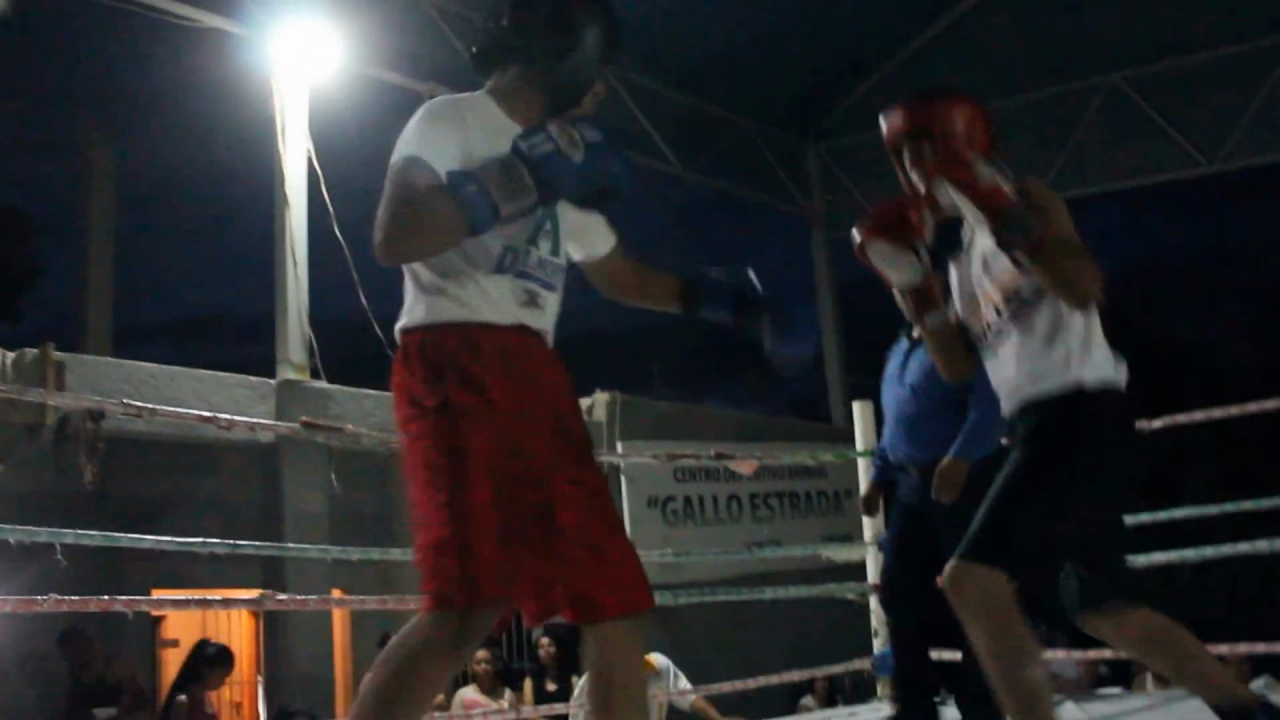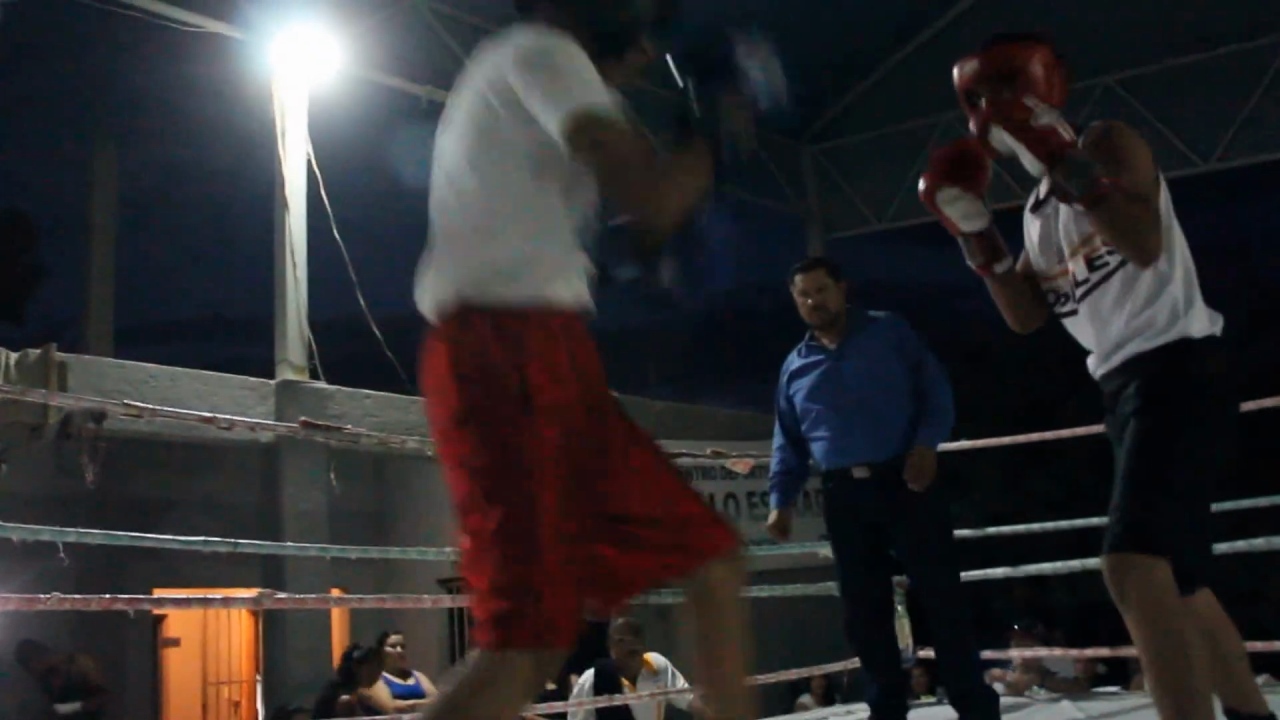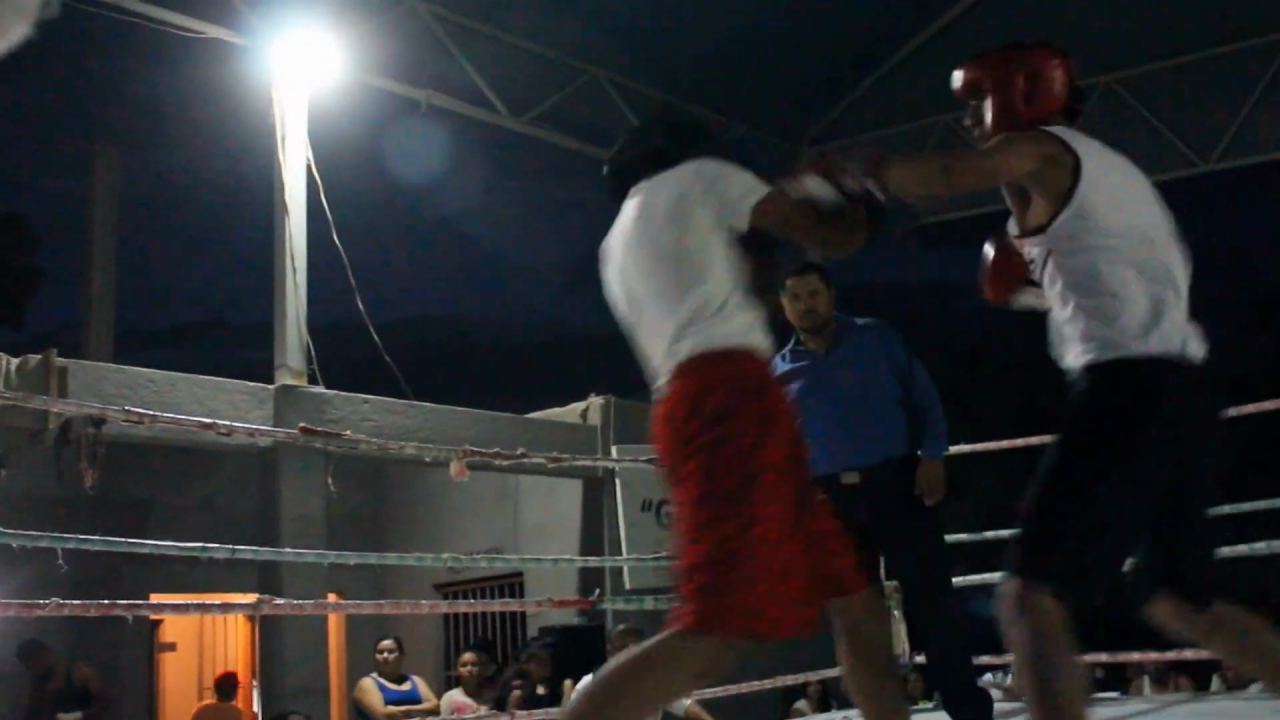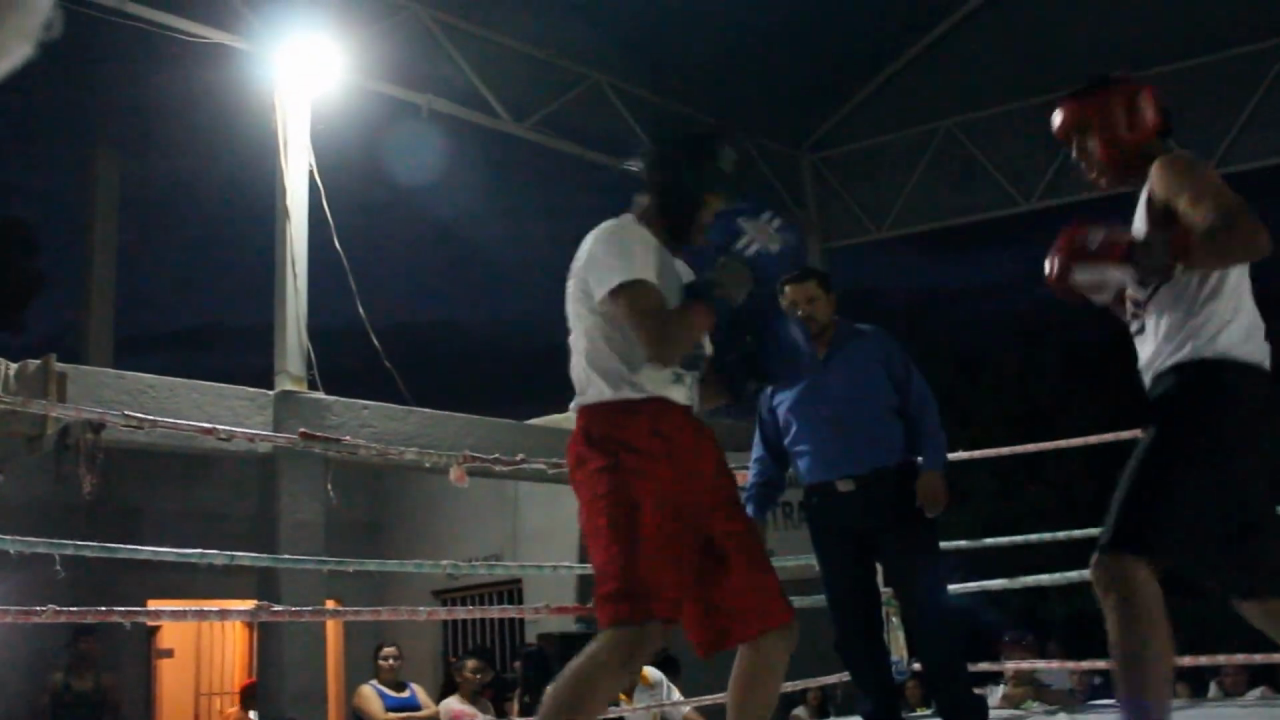
dt=1s
person 1, frame 1
left shoulder: (1026, 200)
right shoulder: (964, 259)
left elbow: (1086, 292)
right elbow: (958, 369)
left wrist: (1004, 217)
right wrist: (911, 283)
left hip: (1078, 417)
right hip: (1051, 428)
left knee: (972, 581)
right knee: (1105, 610)
person 1, frame 2
left shoulder: (1108, 142)
right shoulder: (1036, 209)
left elbow: (1146, 246)
right elbow: (1025, 318)
left wrist: (1059, 161)
right wrist: (973, 229)
left hip: (1174, 371)
right hip: (1128, 384)
left knee: (1134, 570)
right knee: (1172, 580)
person 1, frame 3
left shoulder: (1042, 150)
right shoulder: (1114, 176)
left elbow: (942, 176)
left wrist: (854, 171)
right wrist: (1039, 278)
left hip: (1124, 394)
right hip: (1180, 393)
left knee: (1028, 598)
right knee: (1179, 601)
person 1, frame 4
left shoulder: (1172, 171)
right shoulder: (1167, 199)
left wrist: (1135, 251)
right wrist: (1109, 286)
left hip: (1205, 393)
left knee: (1120, 569)
person 2, frame 1
left shoulder: (557, 162)
right shoulder: (451, 120)
left elbow: (621, 277)
right elbow: (393, 237)
left wrist: (731, 303)
right wrist: (519, 181)
left hip: (533, 382)
right hip: (458, 371)
left knee: (620, 608)
right knee: (467, 605)
person 2, frame 2
left shoulder: (521, 74)
right elbow: (653, 198)
left hip: (549, 363)
right hip: (510, 360)
left knee: (715, 560)
right knee: (529, 641)
person 2, frame 3
left shoulder: (615, 248)
right shoulder: (698, 177)
right elbow: (831, 236)
right wrist: (849, 198)
left hip: (695, 405)
right hip: (730, 399)
left knee: (857, 599)
right knee: (711, 637)
person 2, frame 4
left shoulder: (664, 255)
right shoulder: (616, 241)
right elbow: (661, 345)
right wrist: (731, 281)
left hip: (686, 447)
right hip: (623, 443)
left knee: (770, 625)
right knee: (637, 633)
person 3, frame 1
right shoulder: (899, 350)
left elbow: (990, 400)
left wrist: (961, 456)
right wrist: (877, 476)
left hip: (964, 480)
right hip: (909, 483)
right knee: (897, 593)
person 3, frame 2
left shoulder: (888, 331)
right shoulder: (795, 366)
left elbow: (935, 388)
right elbow: (788, 442)
left wrist: (926, 444)
right wrist: (781, 501)
left hip: (905, 481)
right hip: (844, 494)
left knee: (940, 593)
right knee: (864, 609)
person 3, frame 3
left shoulder: (873, 338)
right shoulder: (780, 370)
left elbow: (923, 396)
left wrist: (933, 454)
left hip: (896, 483)
right hip: (831, 499)
left knee: (930, 596)
person 3, frame 4
left shoulder: (873, 346)
right shoulder: (779, 376)
left elbow: (920, 406)
right elbow: (767, 453)
left wrist: (931, 466)
right wrist: (755, 510)
left hip: (893, 491)
right hip: (827, 508)
left knee: (924, 602)
right knee: (852, 619)
